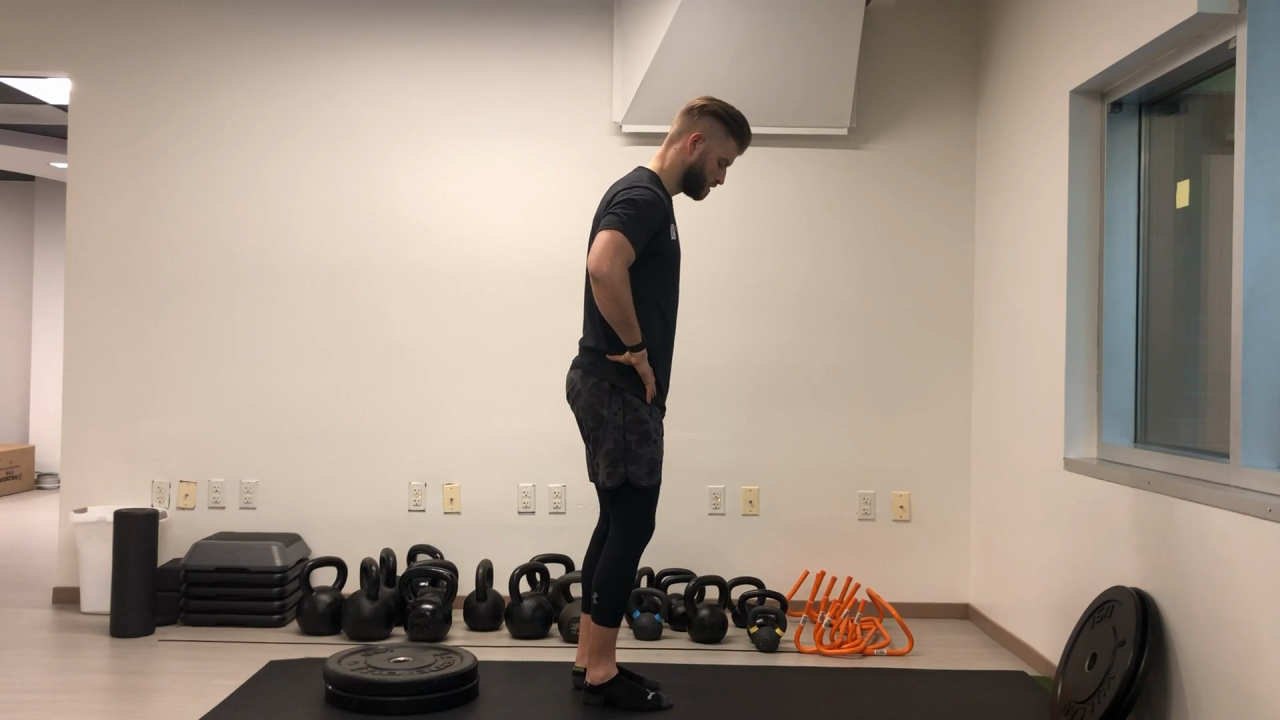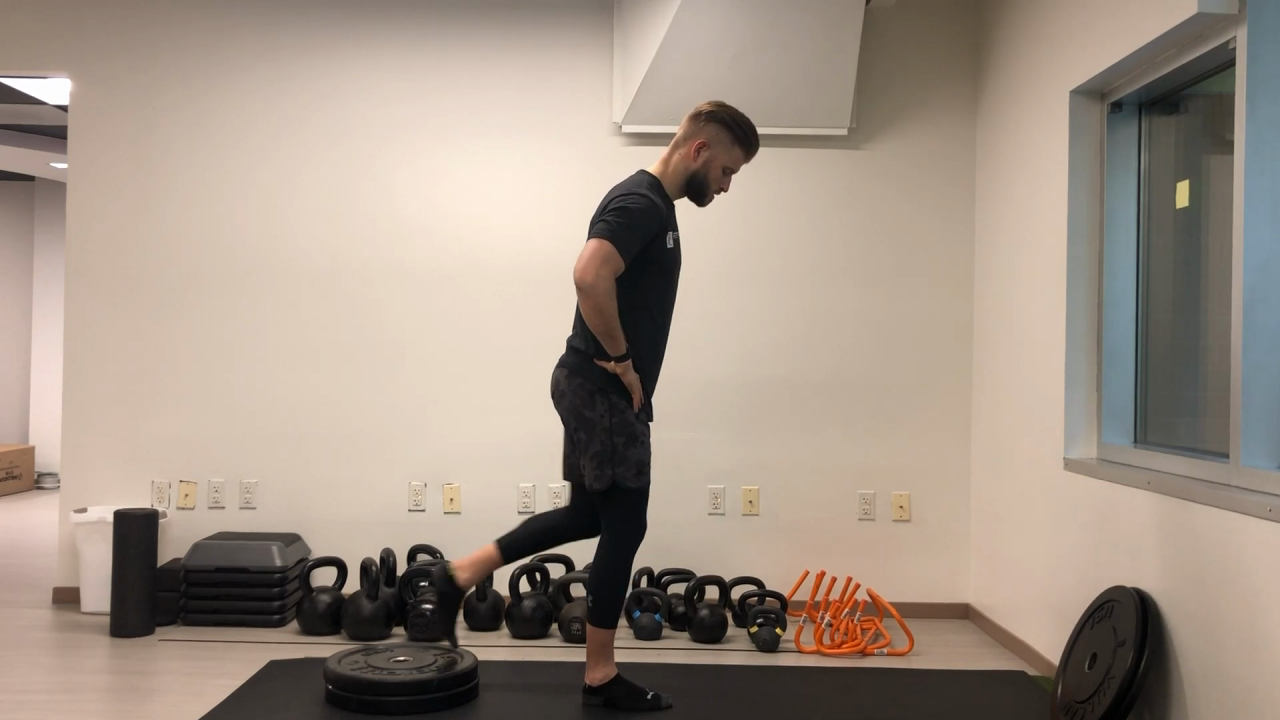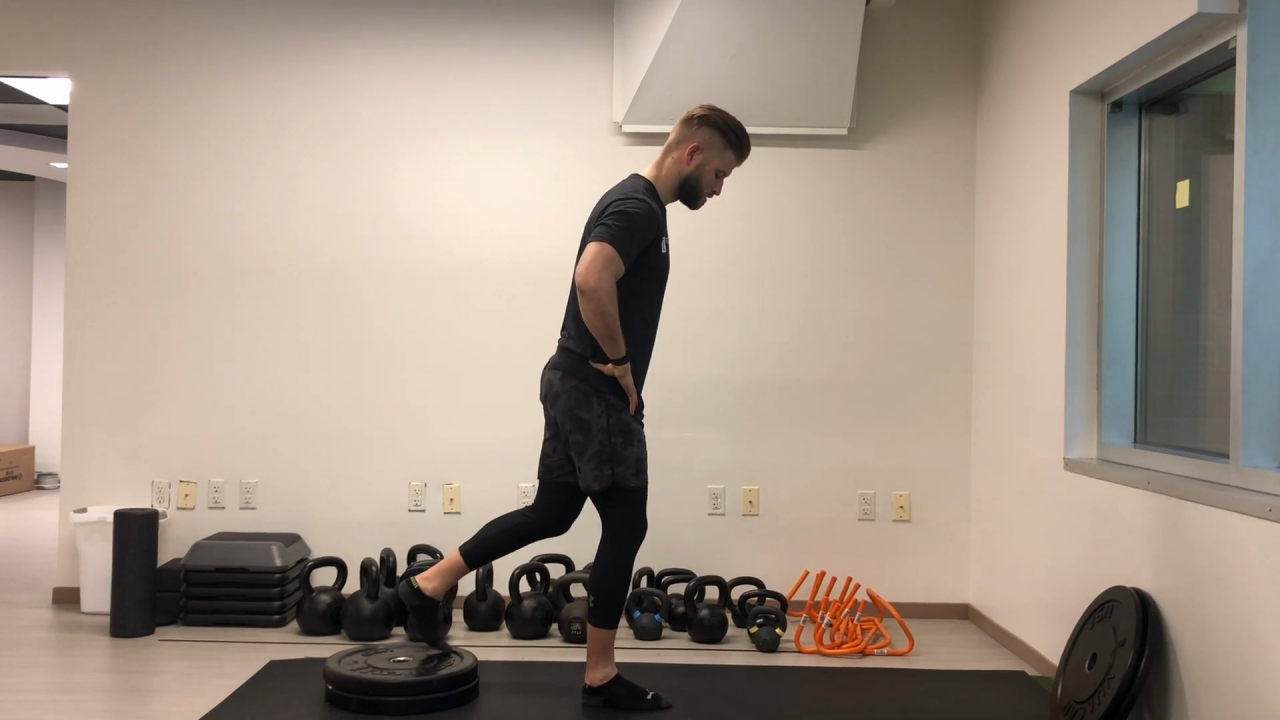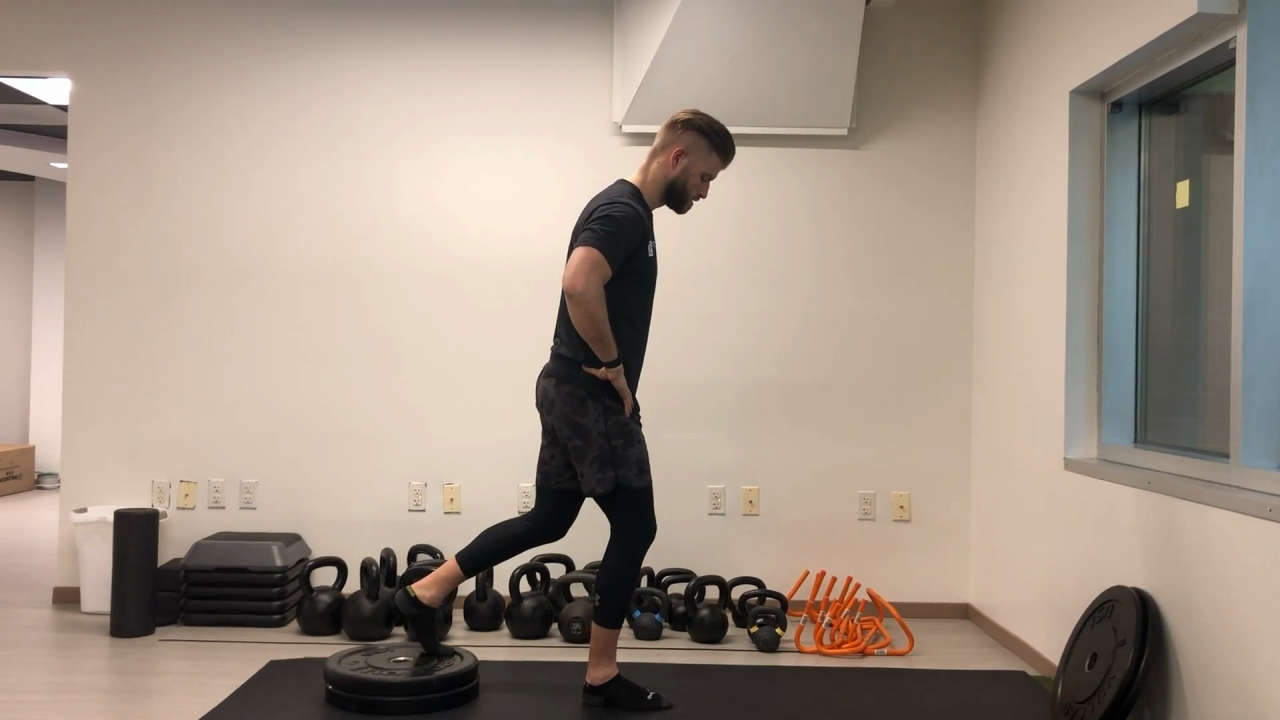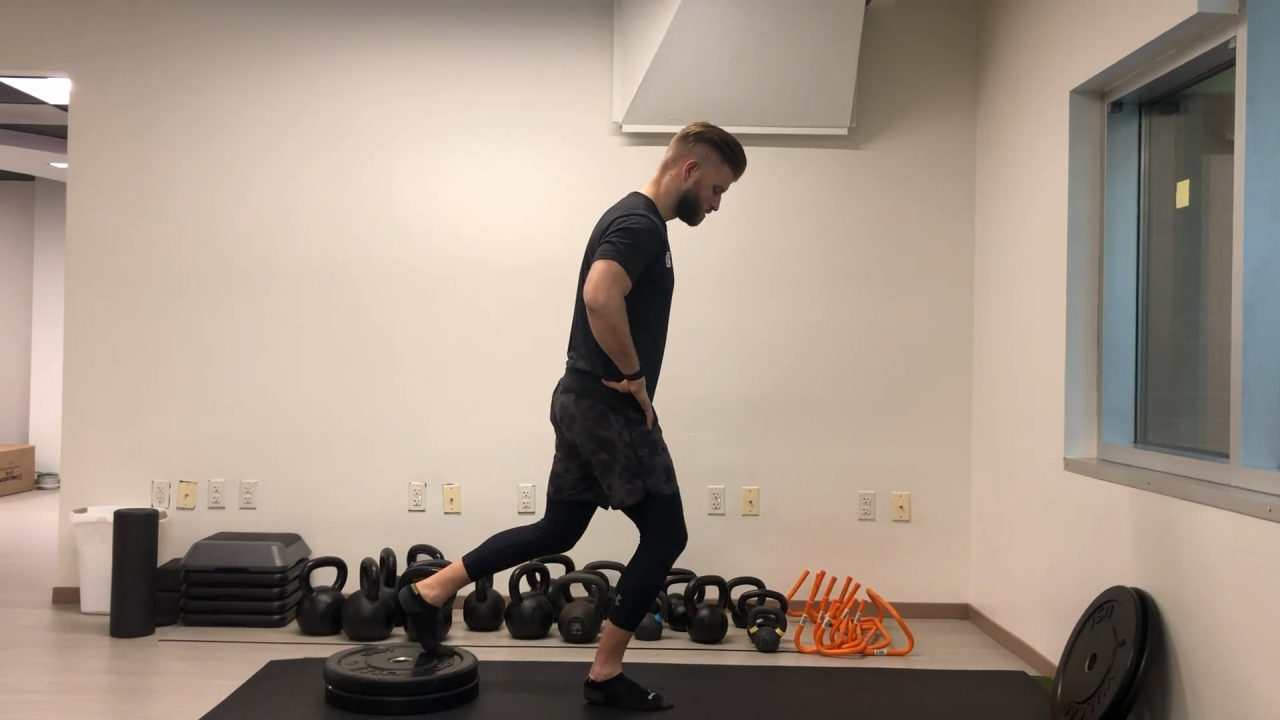
dt=0.7s
person 1, frame 1
left shoulder: (647, 197)
right shoulder: (641, 196)
right elbow: (604, 267)
right wrist: (635, 349)
left hip: (614, 385)
right hip: (617, 386)
left knee: (618, 522)
right knee: (632, 525)
left ankle: (590, 660)
right ankle: (601, 672)
person 1, frame 2
left shoulder: (656, 205)
right shoulder: (639, 202)
right elbow: (590, 276)
right wrist: (623, 361)
left hip: (597, 387)
right hip: (602, 389)
left knee: (589, 515)
right knee: (624, 525)
left ankle: (461, 576)
right ankle: (600, 675)
person 1, frame 3
left shoulder: (639, 204)
right shoulder: (637, 207)
right elbow: (592, 280)
right wrist: (619, 362)
left hip: (576, 384)
right hip: (594, 390)
left knee: (552, 511)
right knee: (625, 526)
left ankle: (429, 585)
right ankle: (600, 676)
person 1, frame 4
left shoulder: (627, 210)
right shoulder: (622, 211)
right elbow: (579, 283)
right wrist: (613, 365)
left hip: (571, 389)
right hip: (589, 394)
left knee: (549, 518)
right knee: (634, 527)
left ankle: (427, 593)
right ankle: (602, 676)
person 1, frame 5
left shoulder: (636, 220)
right shoulder: (640, 224)
right elbow: (600, 297)
right wrist: (634, 376)
left hip: (585, 400)
right hip: (608, 408)
left knee: (557, 530)
right knee: (665, 535)
left ankle: (428, 592)
right ankle: (605, 675)
